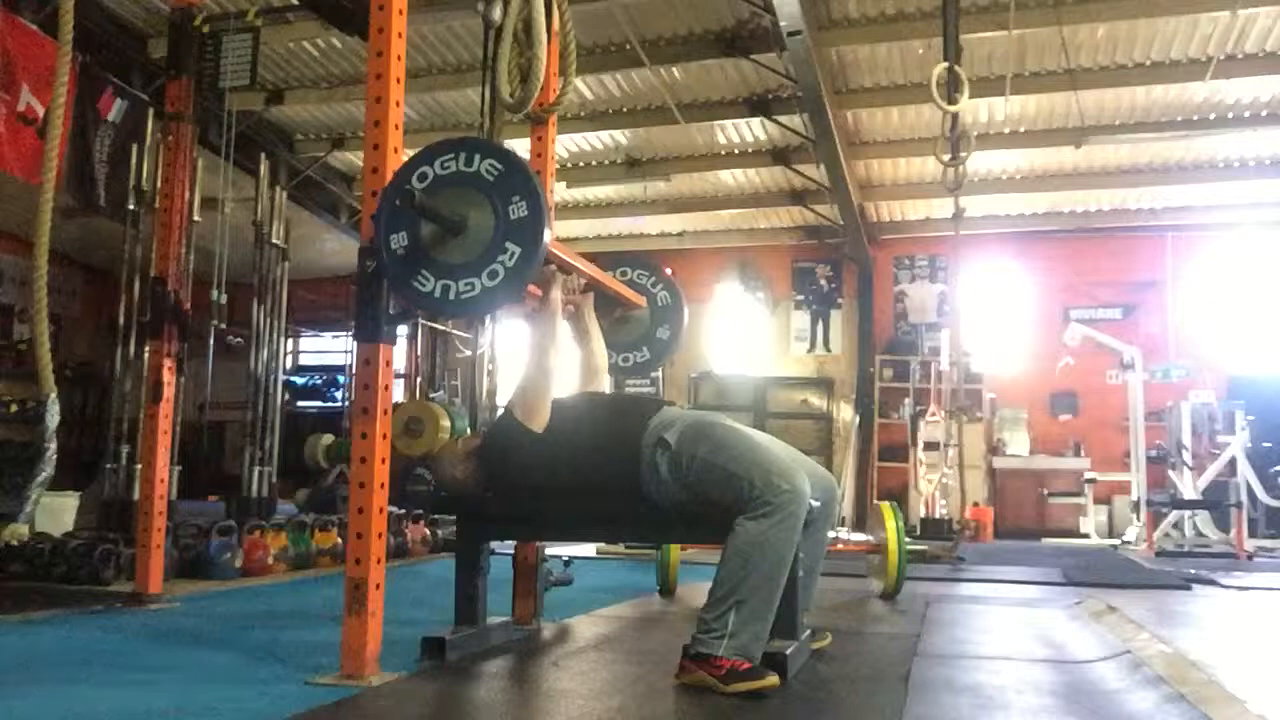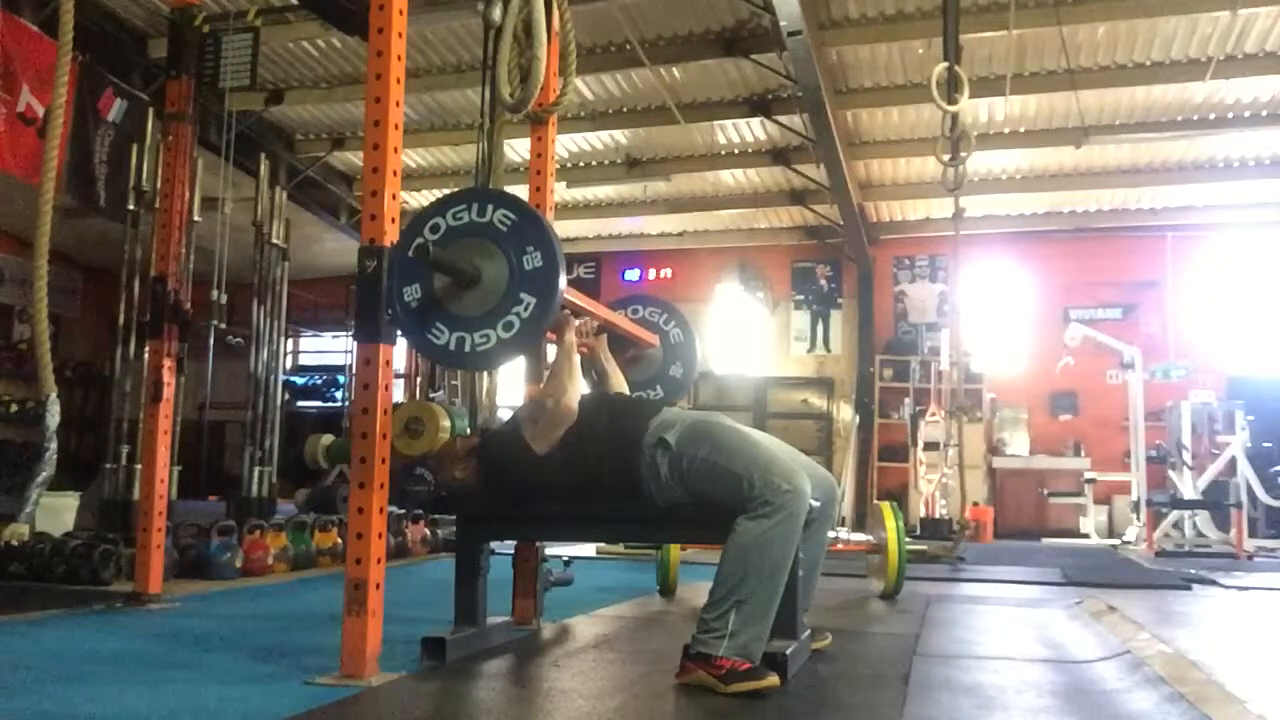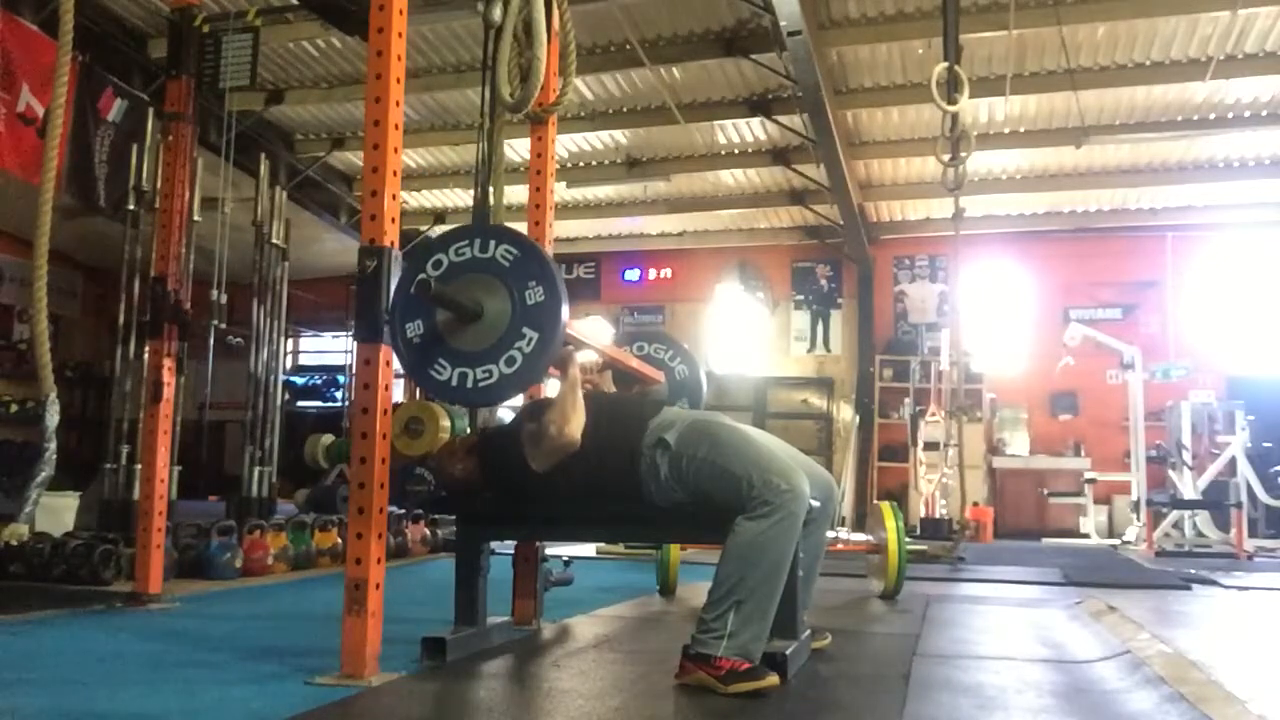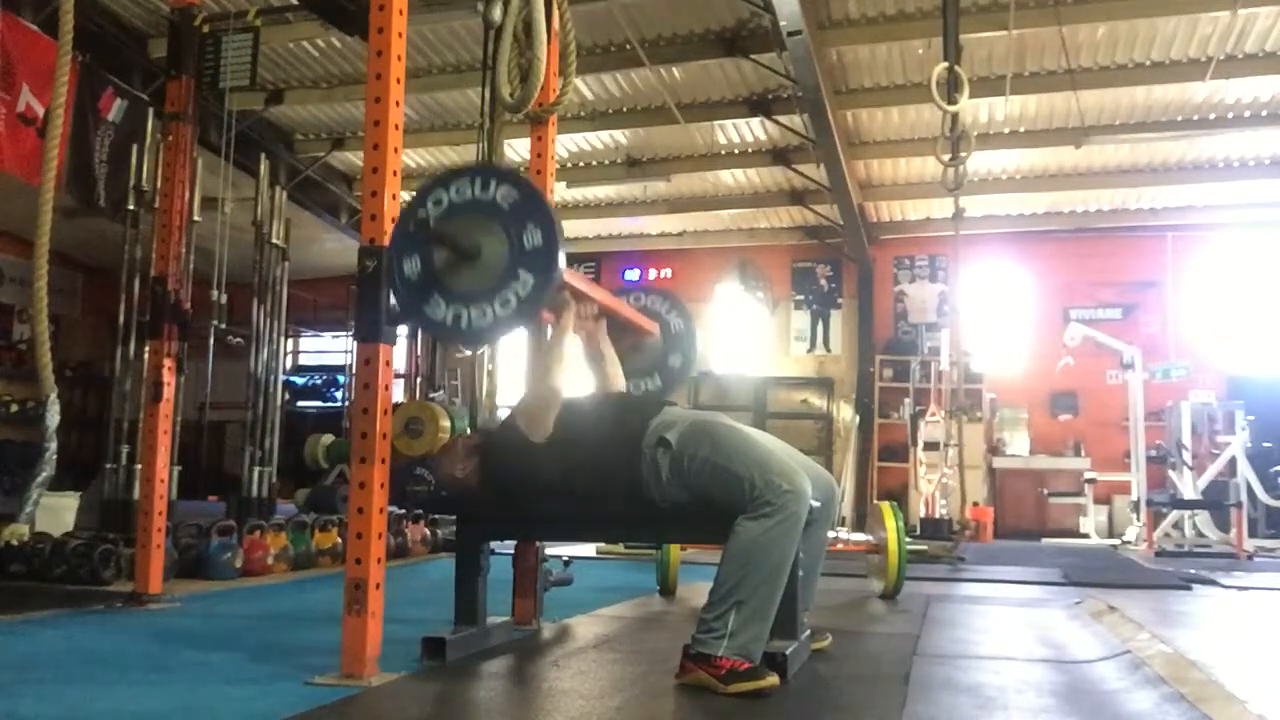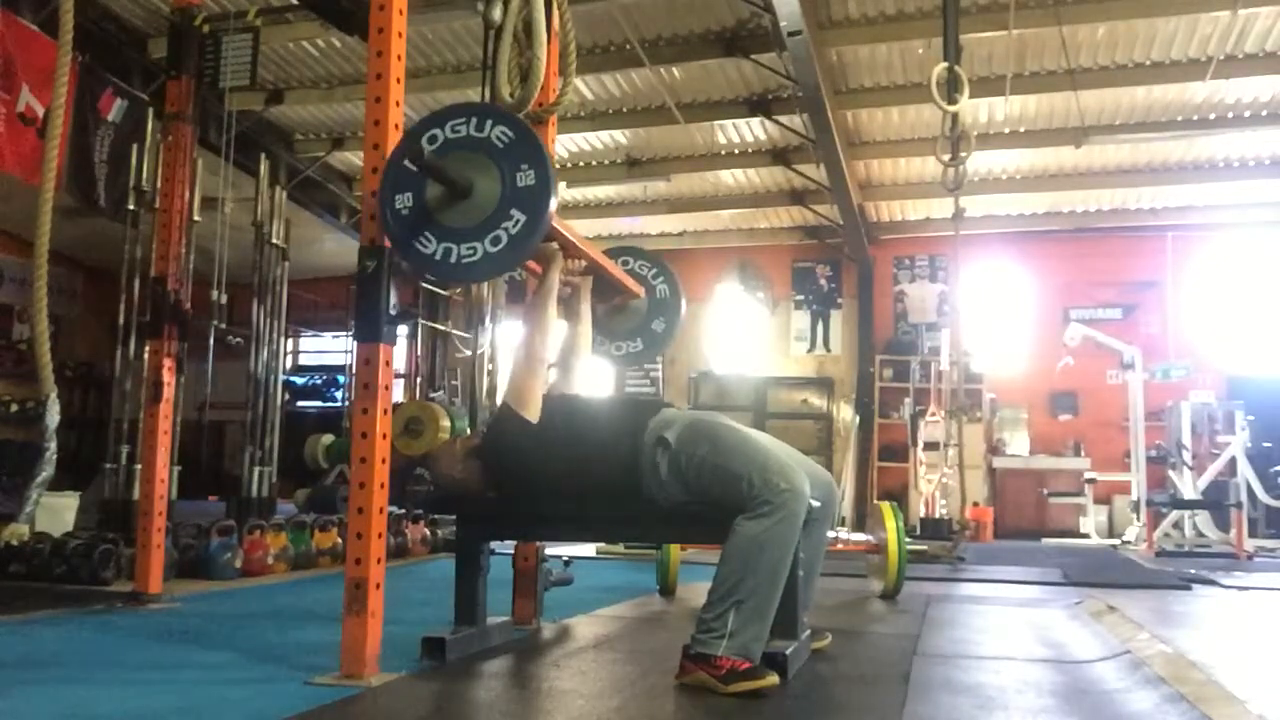
dt=1s
person 1, frame 1
left shoulder: (512, 445)
right shoulder: (505, 451)
left elbow: (595, 378)
right elbow: (540, 373)
left wrist: (584, 313)
right wrist: (550, 300)
left knee: (818, 489)
right knee: (782, 491)
left ankle: (780, 621)
right ankle: (717, 653)
person 1, frame 2
left shoulder: (510, 446)
right shoulder: (501, 455)
left elbow: (616, 408)
right elbow: (562, 406)
left wrist: (599, 352)
right wrist: (564, 340)
left knee: (818, 491)
right knee: (782, 491)
left ankle: (780, 620)
right ankle: (716, 653)
person 1, frame 3
left shoulder: (508, 442)
right shoulder: (501, 453)
right elbow: (565, 435)
left wrist: (602, 387)
right wrist: (570, 374)
left knee: (816, 490)
right knee: (782, 492)
left ankle: (777, 621)
right ankle: (717, 653)
person 1, frame 4
left shoulder: (511, 450)
right shoulder: (504, 457)
left elbow: (612, 404)
right elbow: (548, 388)
left wrist: (598, 338)
right wrist: (563, 319)
left knee: (817, 489)
right knee: (784, 490)
right ankle: (716, 652)
person 1, frame 5
left shoulder: (538, 433)
right shoulder: (506, 452)
left elbow: (570, 364)
right elbow: (534, 354)
left wrist: (581, 294)
right wrist: (550, 272)
left knee: (817, 490)
right knee: (783, 490)
left ankle: (779, 622)
right ankle: (715, 652)
